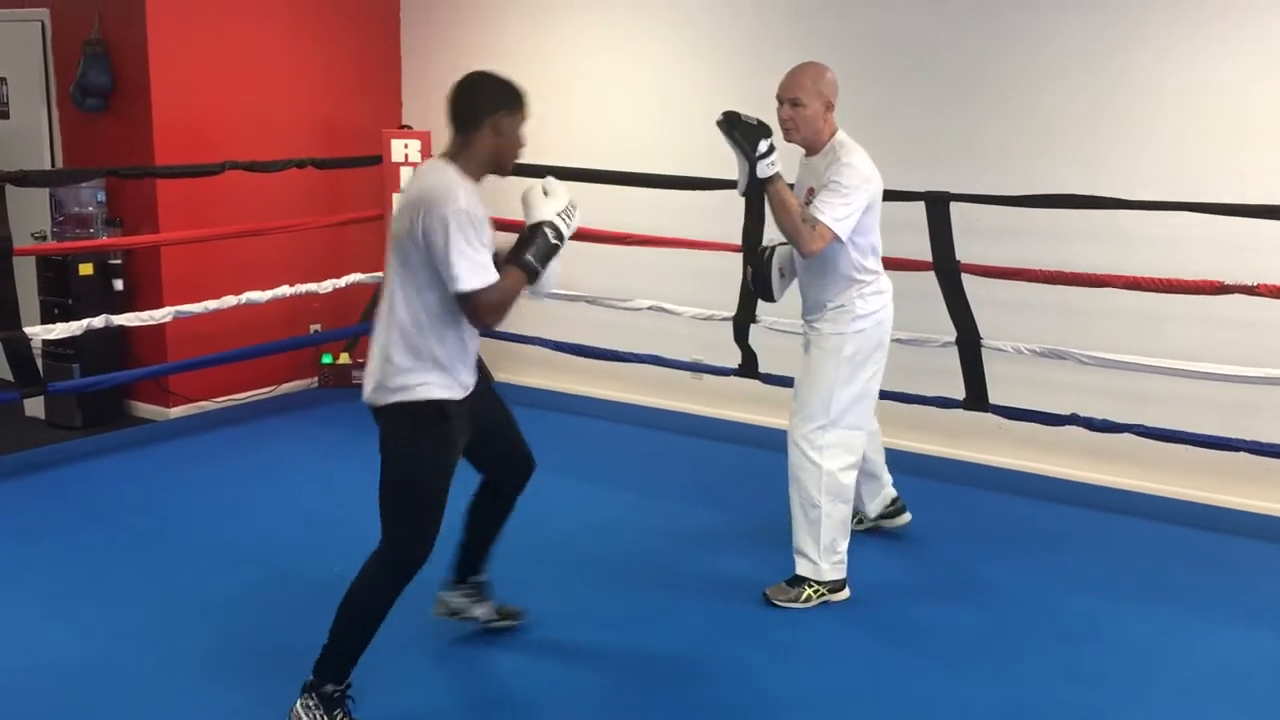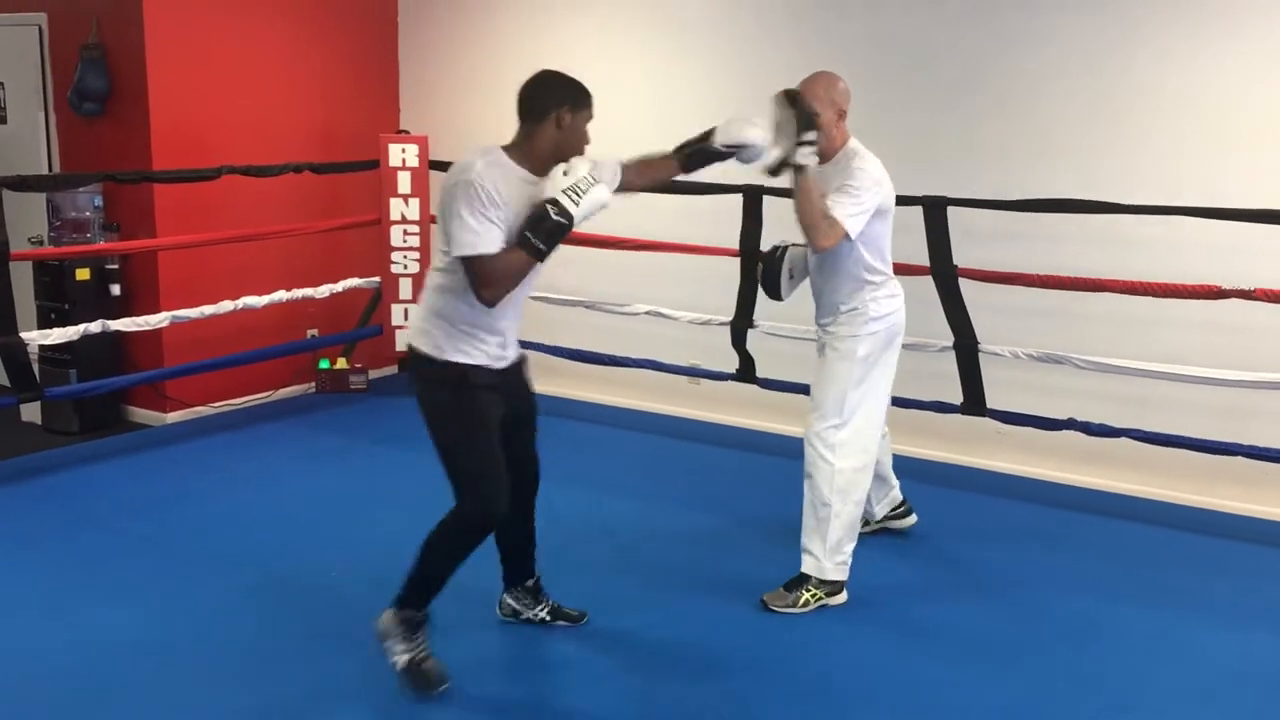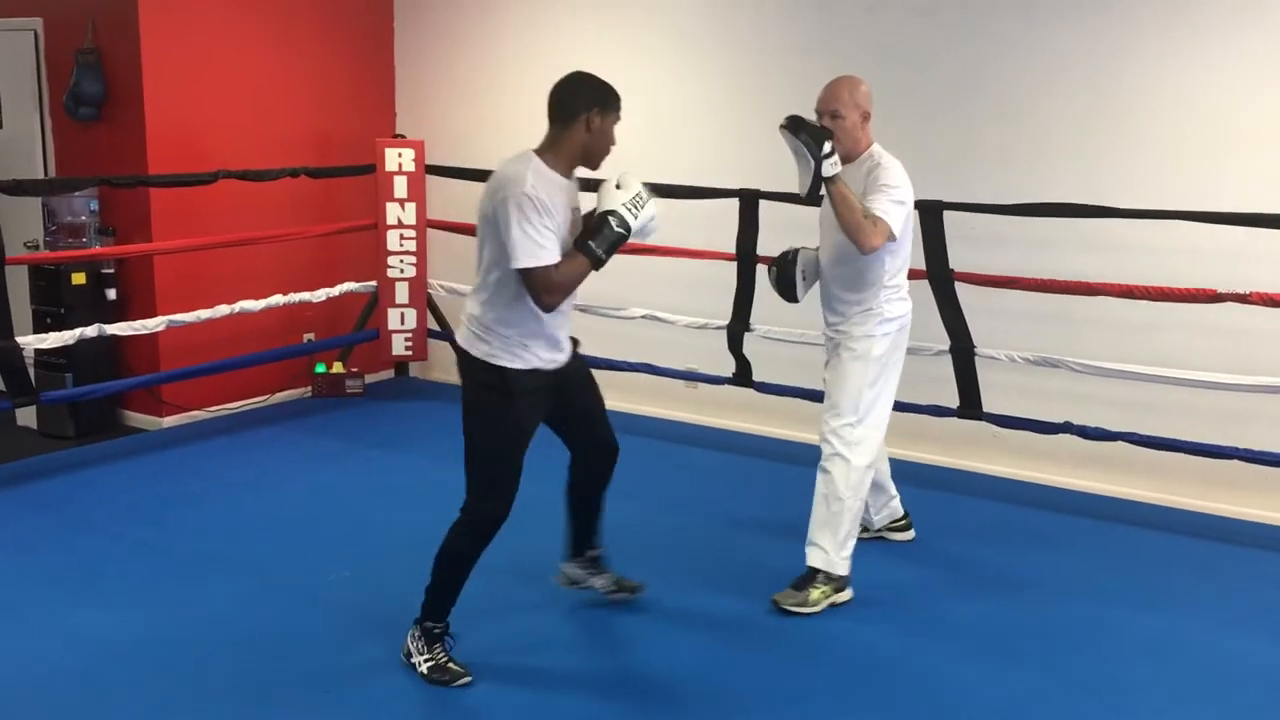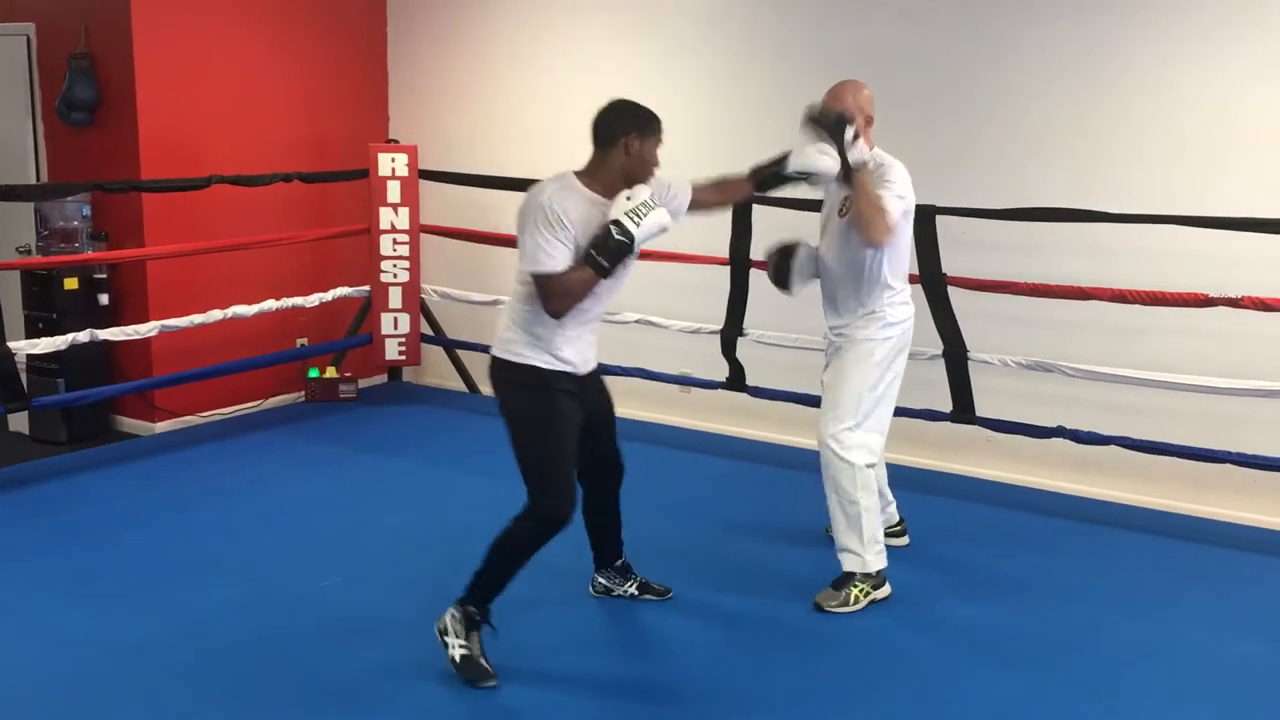
dt=0.2s
person 1, frame 1
left shoulder: (439, 181)
right shoulder: (453, 202)
right elbow: (488, 309)
left wrist: (515, 259)
right wrist: (540, 241)
left hip: (454, 377)
right hip: (418, 394)
left knee: (512, 468)
right knee: (403, 550)
left ankle: (465, 589)
person 1, frame 2
left shoulder: (557, 174)
right shoulder: (478, 178)
left elbow: (649, 170)
right elbow: (488, 287)
left wrist: (718, 144)
right wrist: (554, 219)
left hip: (498, 357)
right hip: (448, 362)
left knee: (523, 480)
right knee: (483, 504)
left ankle: (522, 593)
right ankle: (404, 618)
person 1, frame 3
left shoulder: (562, 179)
right shoulder: (526, 188)
right elbow: (547, 290)
left wrist: (614, 224)
right wrist: (607, 233)
left hip: (554, 355)
right hip: (502, 364)
left knee: (599, 450)
right knee: (488, 505)
left ankle: (584, 561)
right ankle: (426, 631)
person 1, frame 4
left shoulder: (636, 194)
right shoulder: (551, 203)
left elbow: (720, 193)
right elbow: (558, 299)
left wrist: (789, 165)
right wrist: (617, 240)
left hip: (578, 367)
right hip: (530, 368)
left knee: (606, 473)
right knee: (551, 506)
left ankle: (611, 572)
right ankle: (464, 618)
person 2, frame 1
left shoulder: (848, 167)
right shoulder: (812, 158)
left elbow: (811, 240)
left wrist: (765, 172)
right wrist: (784, 259)
left hip: (852, 317)
right hip: (833, 313)
left knee: (817, 434)
right knee: (846, 420)
left ankle: (823, 573)
right ankle: (881, 502)
person 2, frame 2
left shoulder: (861, 172)
right shoulder: (825, 165)
left elbow: (824, 236)
left wrist: (797, 163)
right wrist: (797, 260)
left hip: (864, 320)
right hip: (845, 317)
left knee: (832, 437)
right knee: (858, 422)
left ankle: (824, 574)
right ankle: (887, 504)
person 2, frame 3
left shoulder: (886, 174)
right shoulder: (842, 170)
left elbow: (869, 240)
left wrist: (828, 174)
right wrist: (811, 262)
left hip: (874, 323)
right hip: (845, 321)
left knee: (844, 436)
right knee: (860, 427)
left ankle: (829, 571)
right ankle: (887, 514)
person 2, frame 4
left shoulder: (887, 172)
right shoulder: (837, 178)
left elbow: (876, 234)
left wrist: (852, 159)
right wrist: (807, 260)
left hip: (877, 326)
right hip: (846, 326)
left knee: (842, 438)
right knee: (857, 432)
left ankle: (866, 570)
right ankle: (885, 519)
